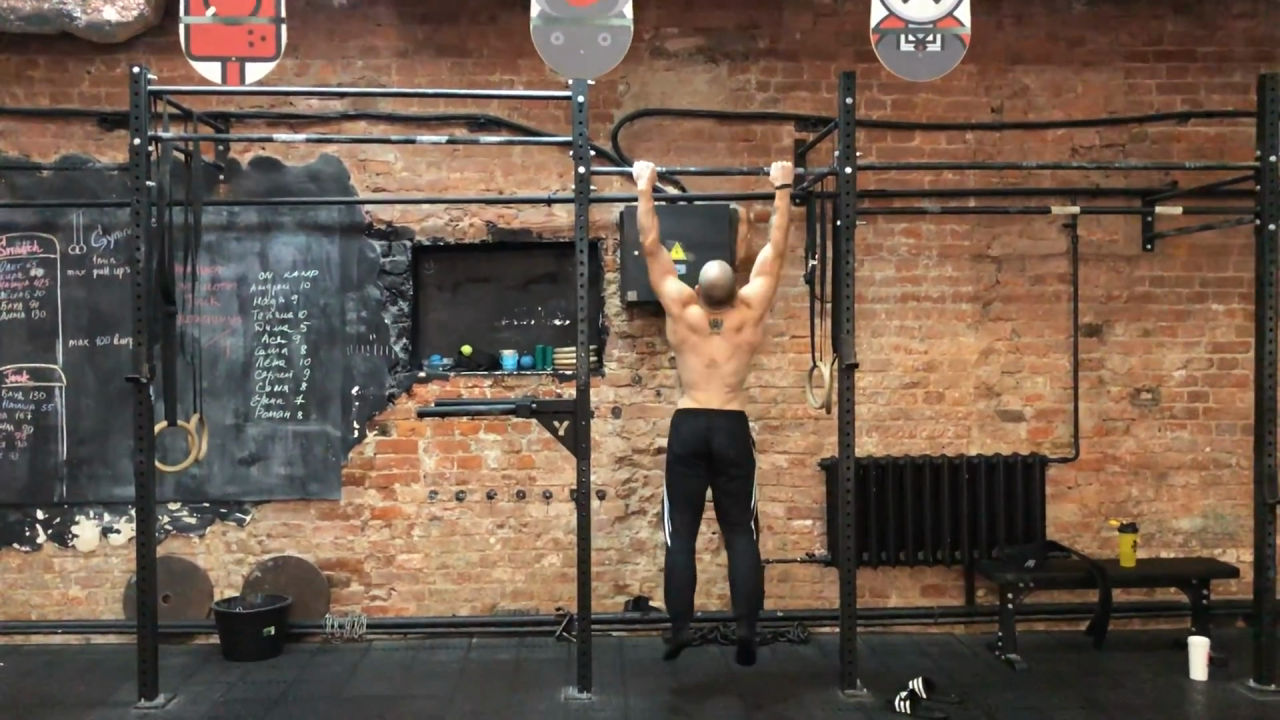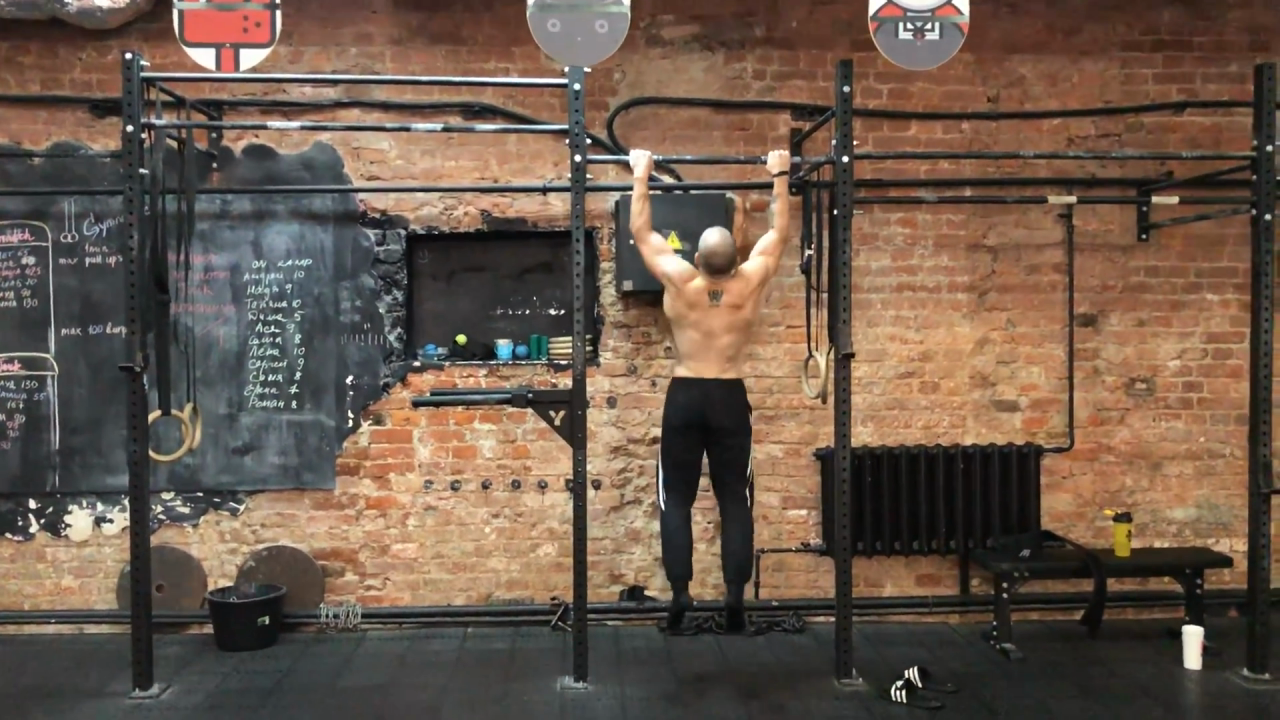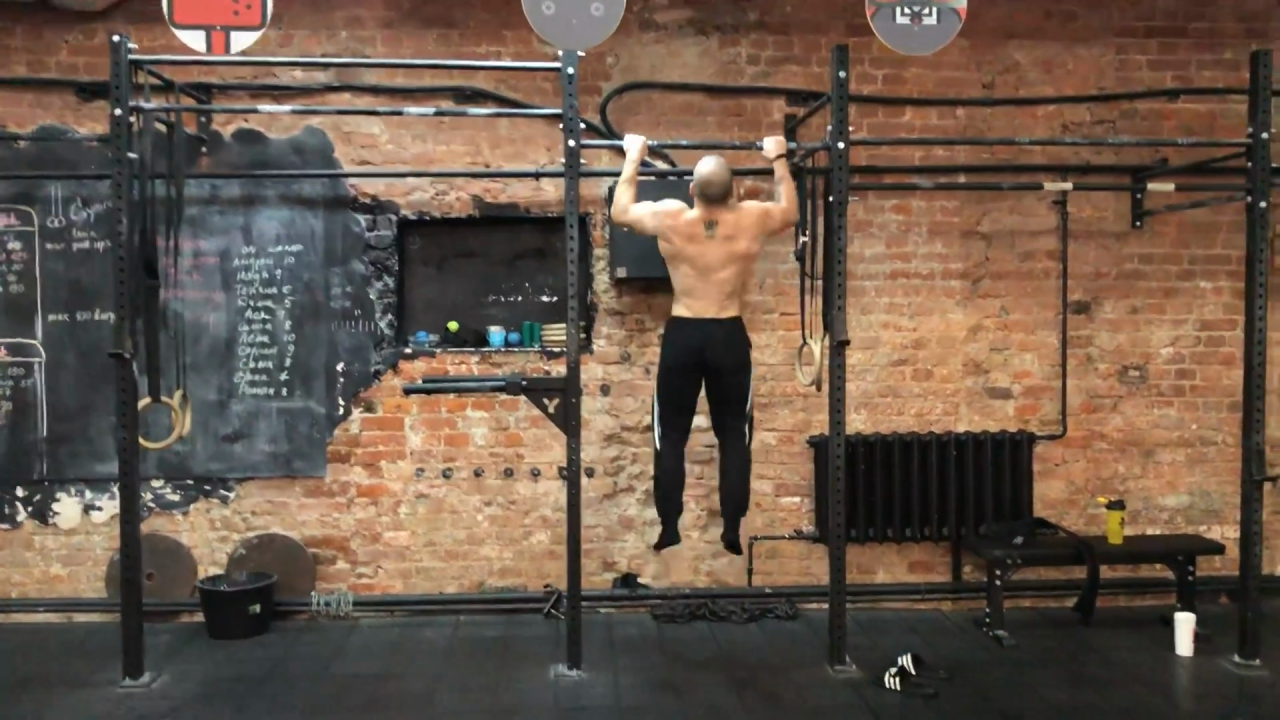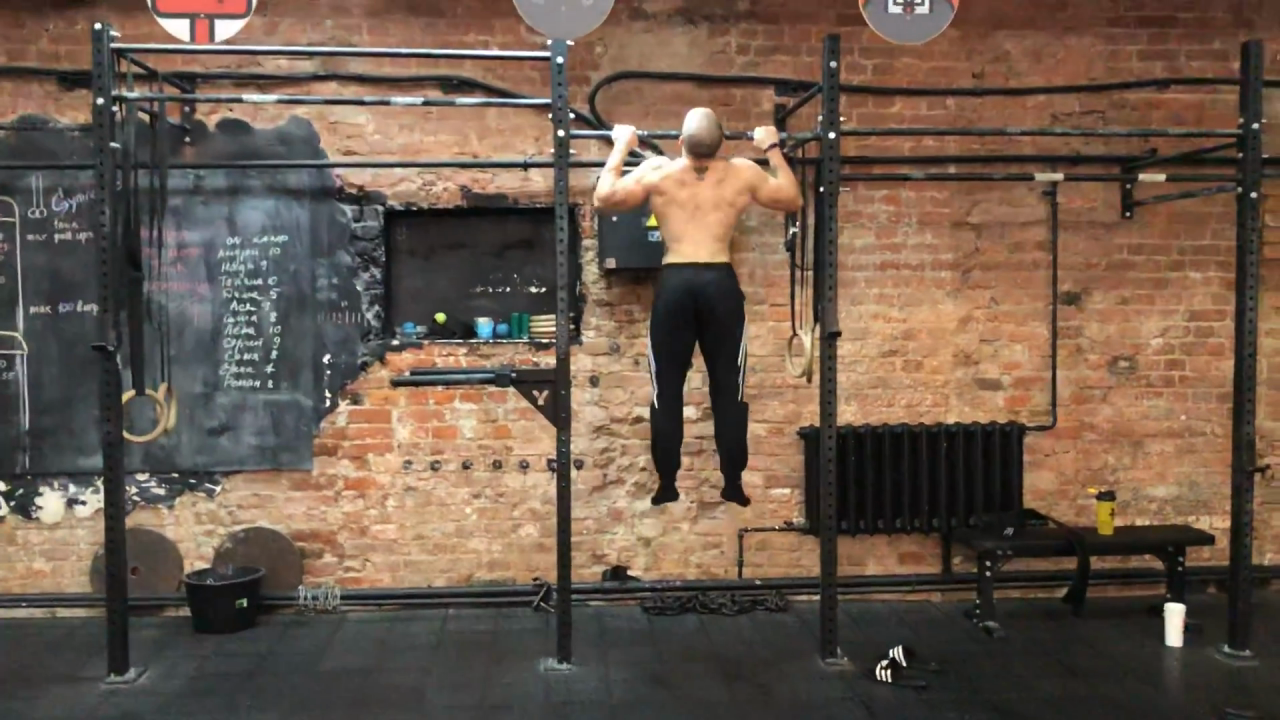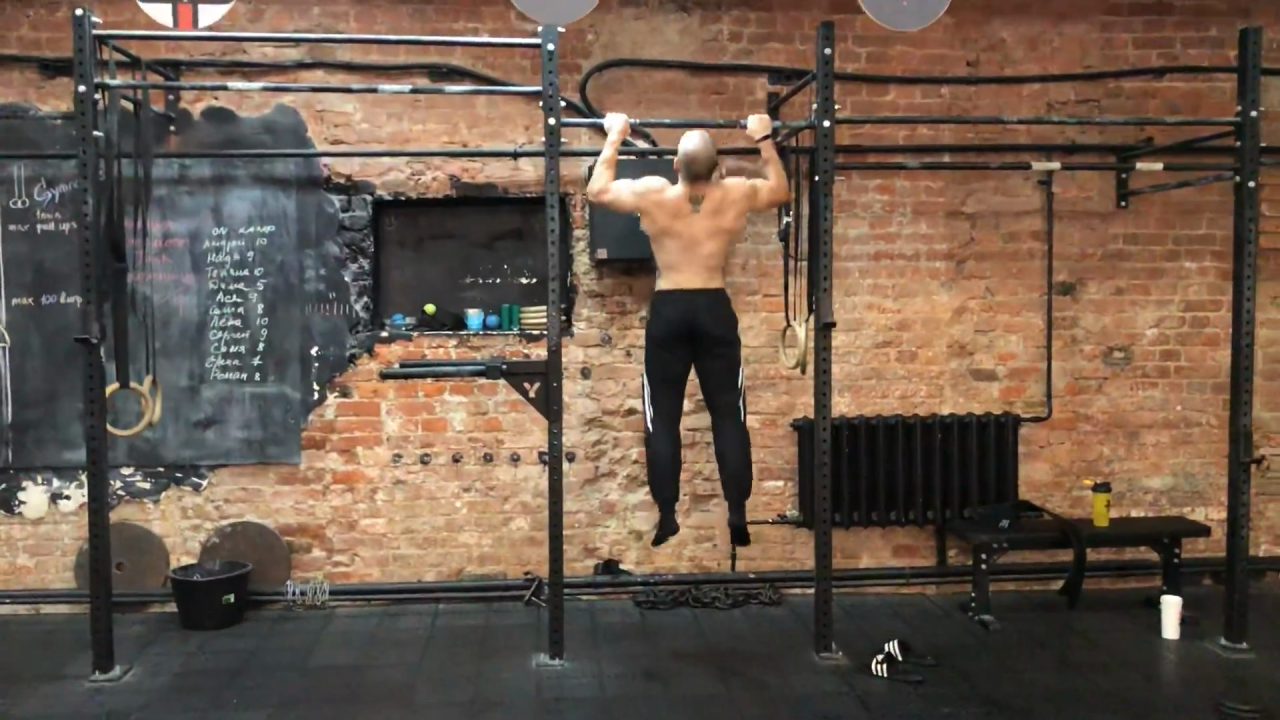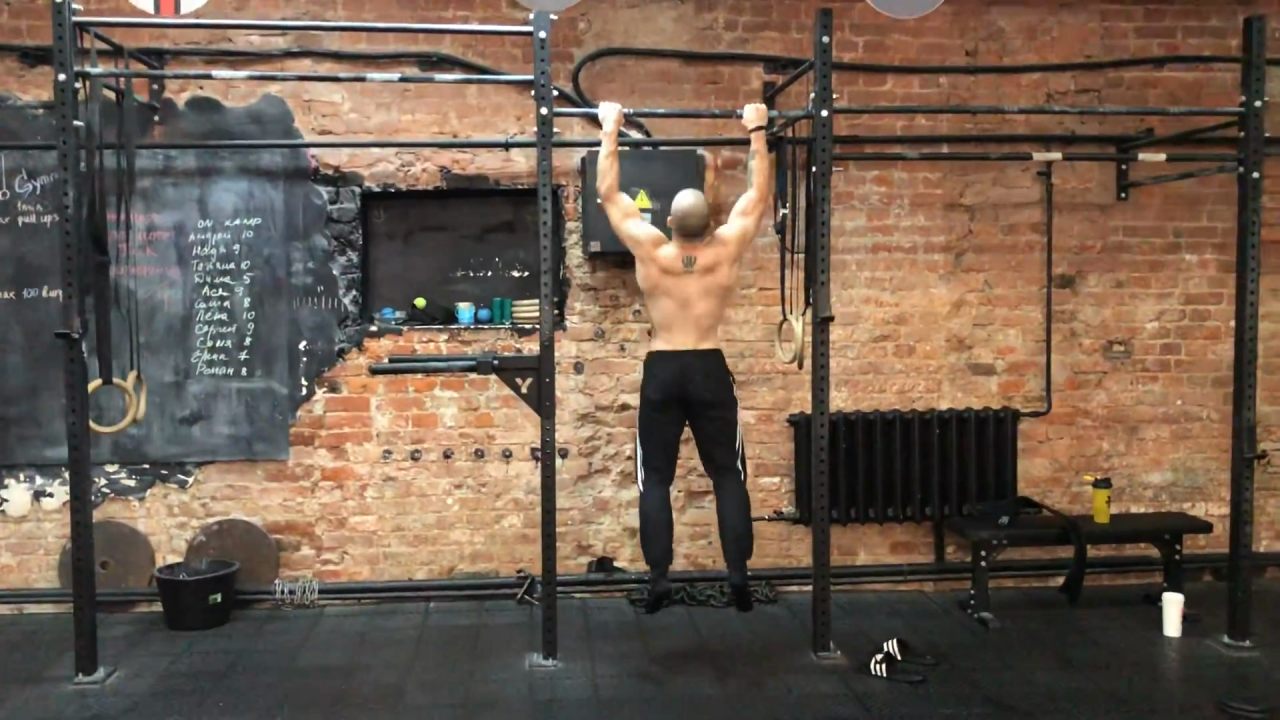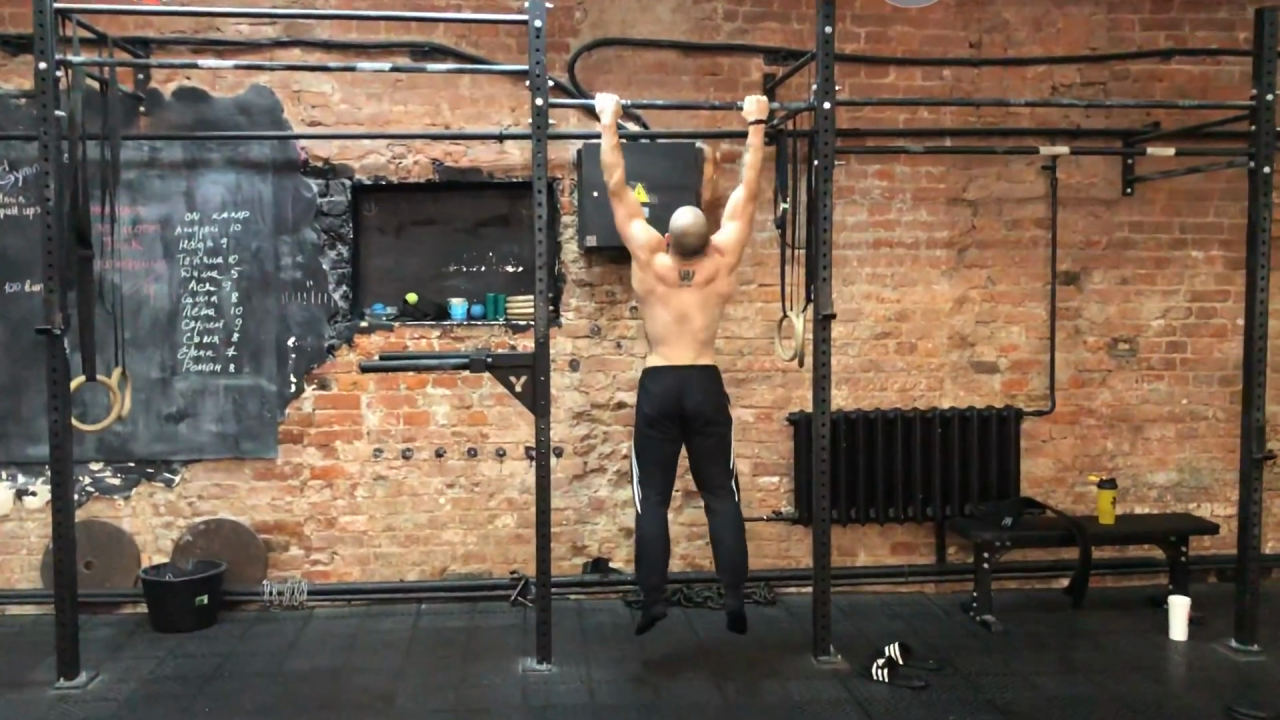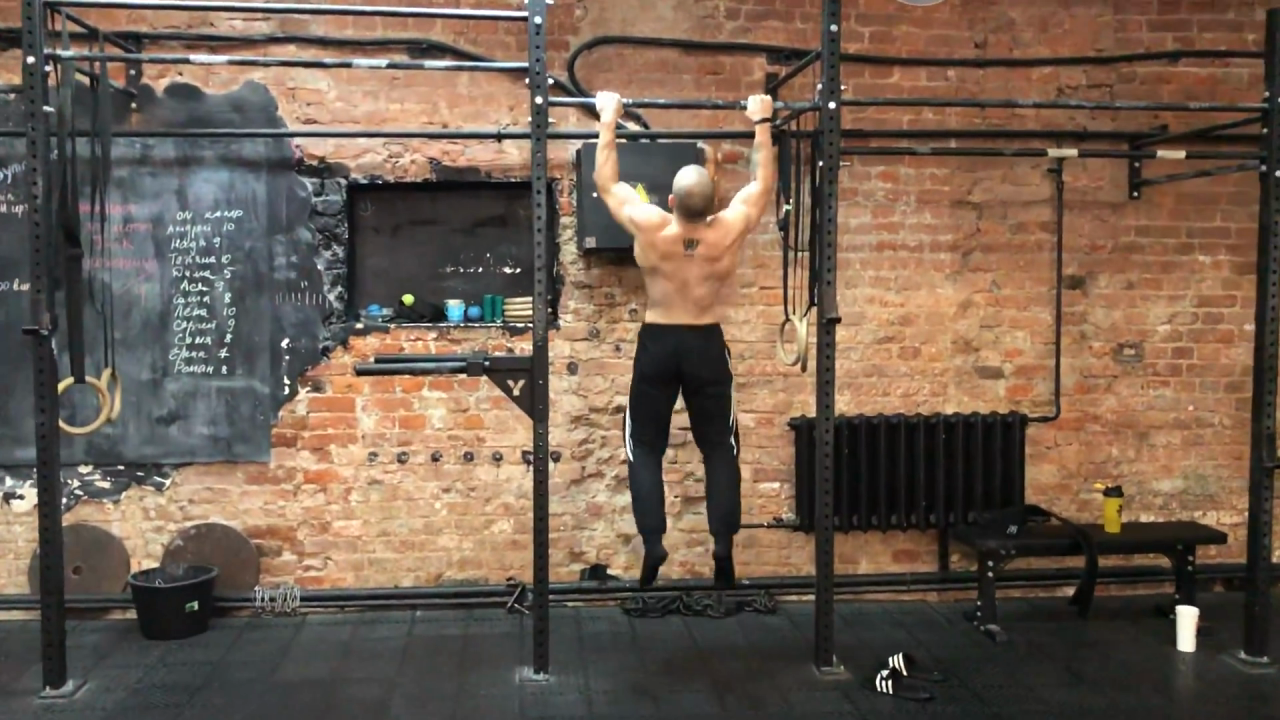
dt=0.2s
person 1, frame 1
left shoulder: (680, 311)
right shoulder: (751, 313)
left elbow: (651, 246)
right elbow: (775, 246)
left wrist: (645, 185)
right wrist: (782, 187)
left hip: (687, 429)
right hip: (733, 431)
left knee: (680, 536)
right knee: (741, 535)
left ankle: (681, 627)
right ankle: (746, 630)
person 1, frame 2
left shoulder: (678, 283)
right shoulder: (751, 284)
left elbow: (641, 231)
right elbow: (778, 231)
left wrist: (640, 175)
right wrist: (780, 175)
left hip: (684, 398)
right hip: (729, 399)
left knee: (676, 501)
right knee: (735, 502)
left ankle: (680, 591)
right ankle: (734, 595)
person 1, frame 3
left shoulder: (670, 217)
right shoulder: (752, 219)
left elbow: (620, 211)
right elbow: (790, 211)
left wrist: (633, 159)
right wrist: (779, 160)
left hip: (681, 336)
right hip: (729, 336)
left knee: (671, 437)
right knee: (733, 436)
left ankle: (669, 527)
right ankle: (732, 529)
person 1, frame 4
left shoulder: (657, 171)
right shoulder: (744, 173)
left elbow: (602, 199)
right elbow: (794, 200)
left wrist: (621, 147)
right wrist: (773, 149)
left hip: (674, 283)
right hip: (721, 283)
left knee: (667, 390)
right knee: (728, 387)
left ankle: (667, 483)
right ankle: (733, 482)
person 1, frame 5
left shoulder: (652, 193)
right shoulder: (737, 193)
left elbow: (597, 191)
right elbow: (781, 191)
left wrist: (613, 139)
right wrist: (765, 139)
left hip: (668, 310)
right hip: (715, 310)
left knee: (662, 418)
right knee: (728, 414)
left ankle: (667, 516)
right ankle: (737, 513)
person 1, frame 6
left shoulder: (649, 251)
right shoulder: (728, 250)
left elbow: (608, 192)
right elbow: (760, 192)
left wrist: (610, 130)
right wrist: (757, 130)
left hip: (662, 373)
right hip: (710, 372)
left knee: (654, 480)
right knee: (727, 476)
left ankle: (659, 577)
right ankle: (738, 573)
person 1, frame 7
left shoulder: (647, 260)
right shoulder: (723, 262)
left elbow: (616, 188)
right elbow: (747, 191)
left wrist: (609, 122)
right wrist: (756, 124)
left hip: (658, 388)
right hip: (706, 387)
left knee: (651, 500)
right knee: (721, 497)
left ankle: (653, 600)
right ankle: (734, 598)
person 1, frame 8
left shoulder: (650, 229)
right shoulder: (729, 233)
left elbow: (604, 182)
right elbow: (764, 182)
left wrist: (608, 119)
right wrist: (762, 122)
left hip: (657, 345)
right hip: (706, 346)
left knee: (645, 451)
right knee: (719, 450)
left ankle: (652, 542)
right ankle: (723, 547)
